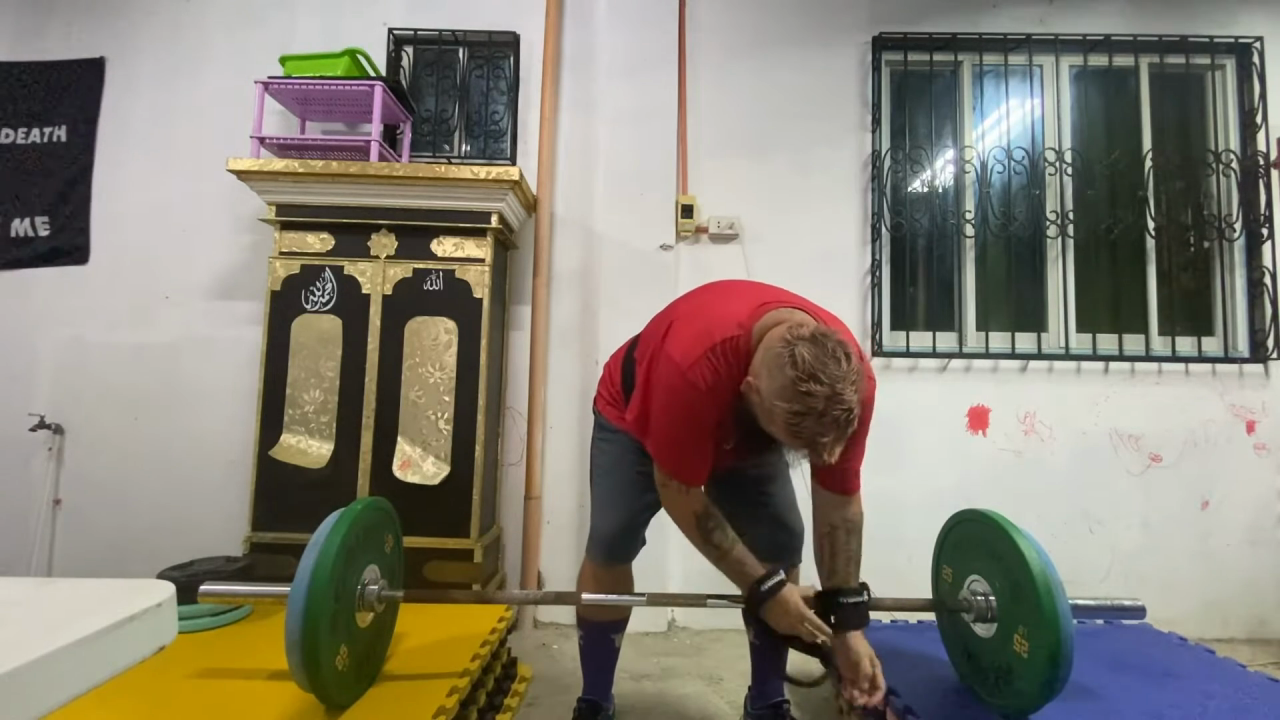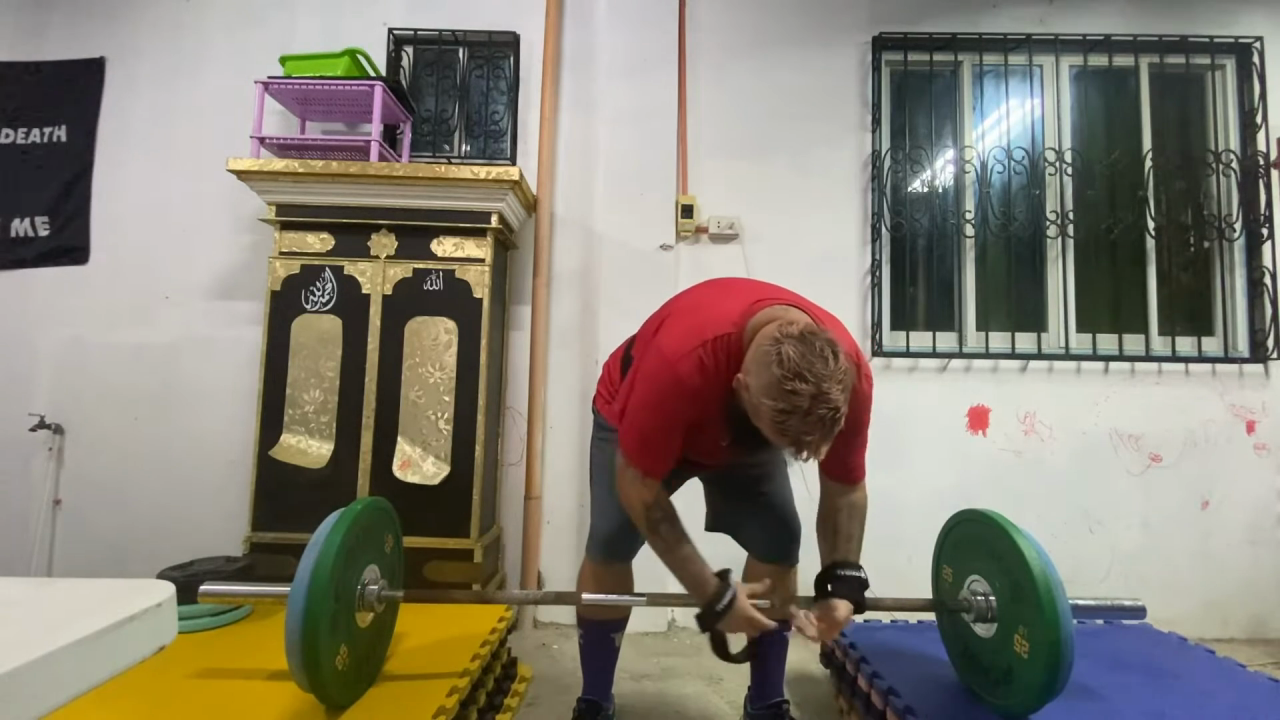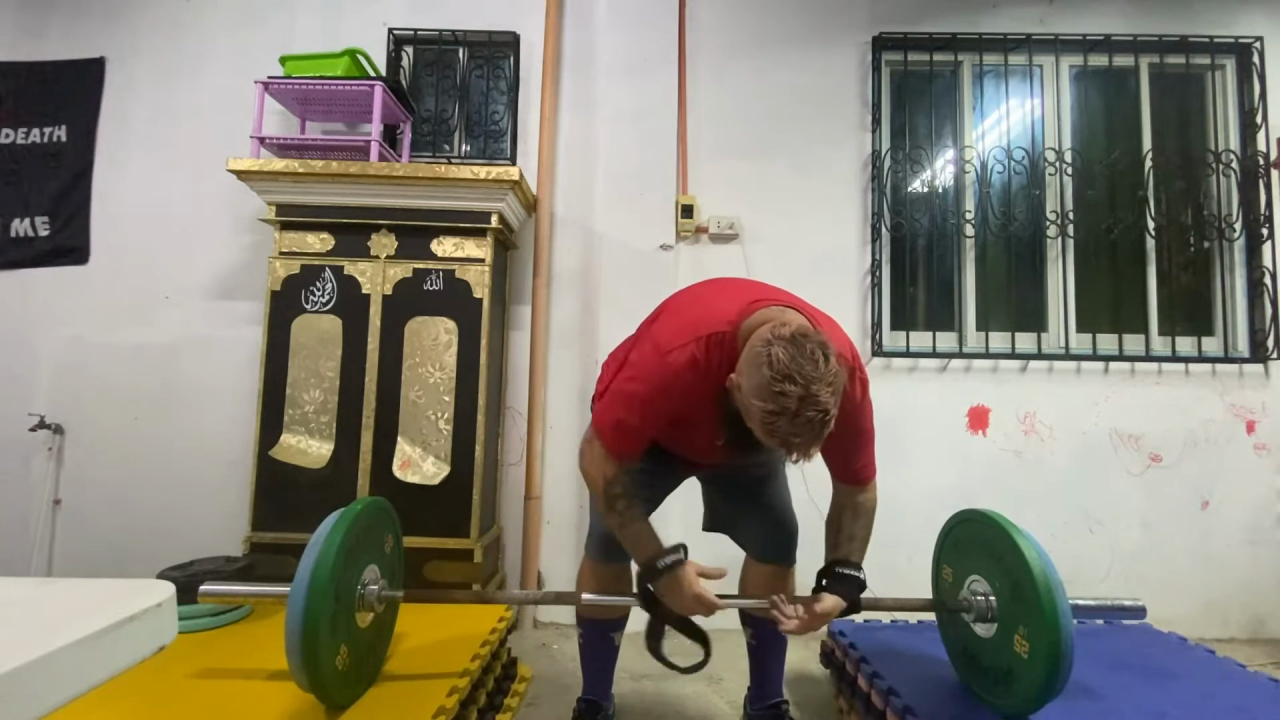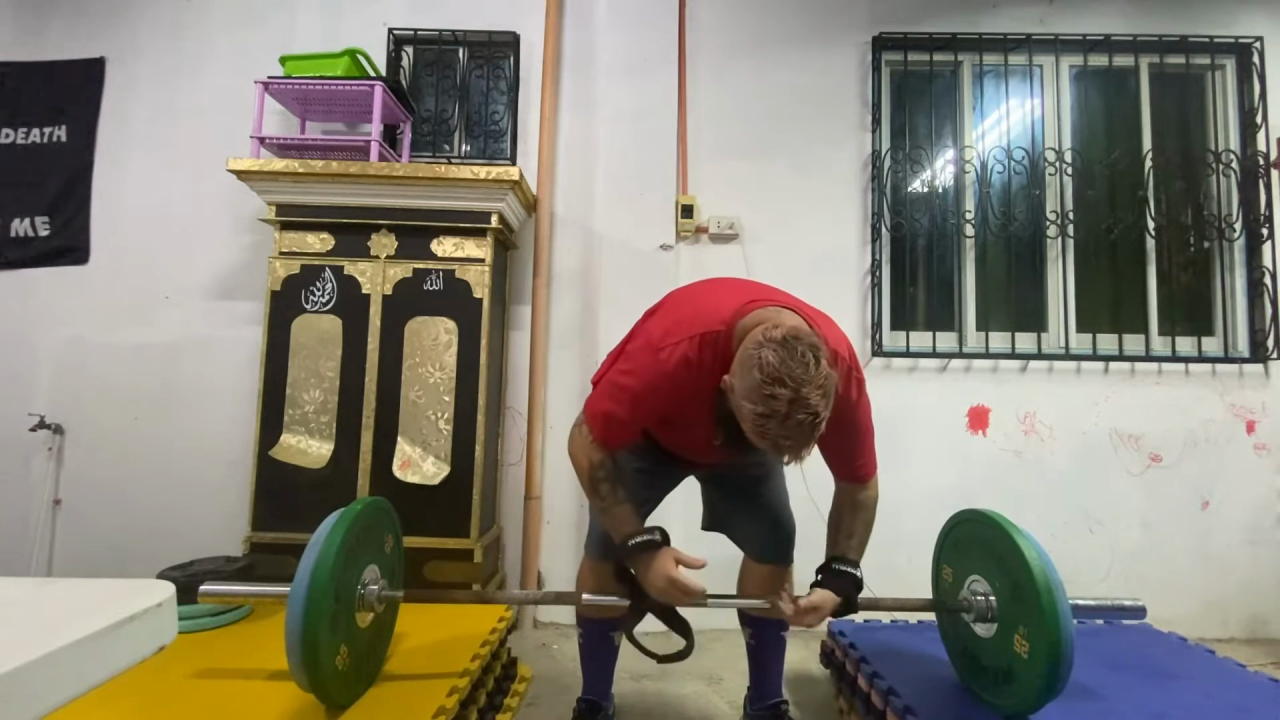
dt=0.2s
person 1, frame 1
left shoulder: (852, 379)
right shoulder: (692, 363)
left elbow: (839, 502)
right elbow: (681, 495)
left wrist: (847, 618)
right wrist: (763, 589)
left hip: (744, 437)
right hip: (638, 418)
left knee: (782, 545)
right knee: (610, 546)
person 1, frame 2
left shoulder: (847, 373)
right shoulder: (682, 358)
left elbow: (844, 486)
right elbow: (636, 486)
left wrist: (844, 582)
right wrist: (711, 592)
left hip: (743, 437)
right hip: (635, 418)
left knee: (779, 544)
right knee: (609, 546)
person 1, frame 3
left shoulder: (843, 372)
right shoulder: (676, 354)
left elbow: (857, 486)
right elbow: (599, 456)
left wrist: (842, 578)
right wrist: (660, 564)
left hip: (741, 441)
right hip: (645, 428)
left knee: (777, 543)
right knee: (607, 547)
person 1, frame 4
left shoulder: (839, 371)
right shoulder: (670, 350)
left elbow: (859, 484)
right elbow: (588, 441)
left wrist: (839, 576)
right wrist: (640, 546)
left hip: (739, 439)
right hip: (644, 430)
left knee: (775, 543)
right knee: (607, 548)
